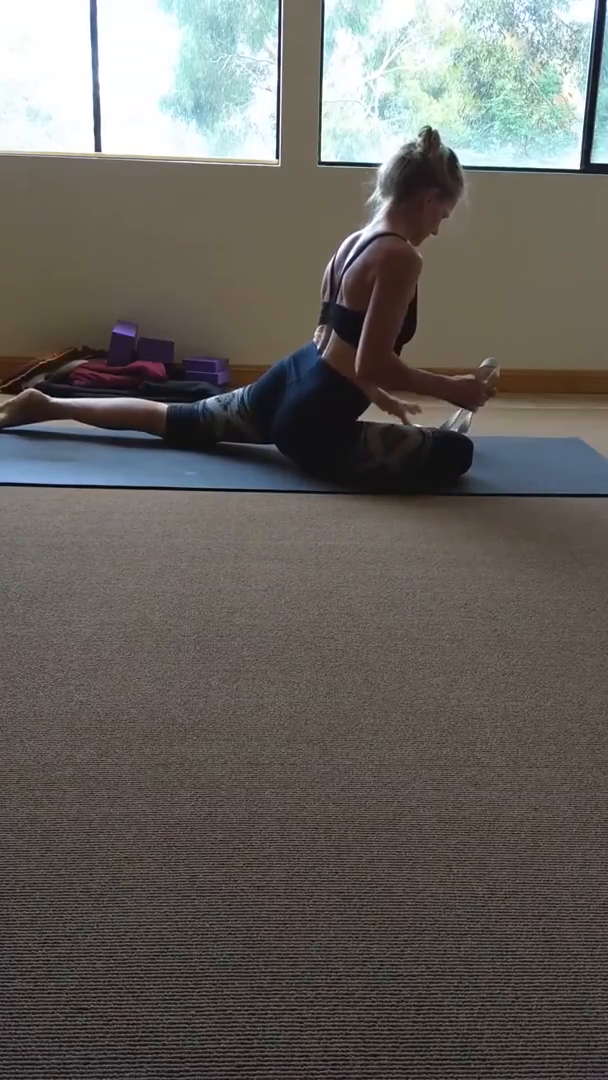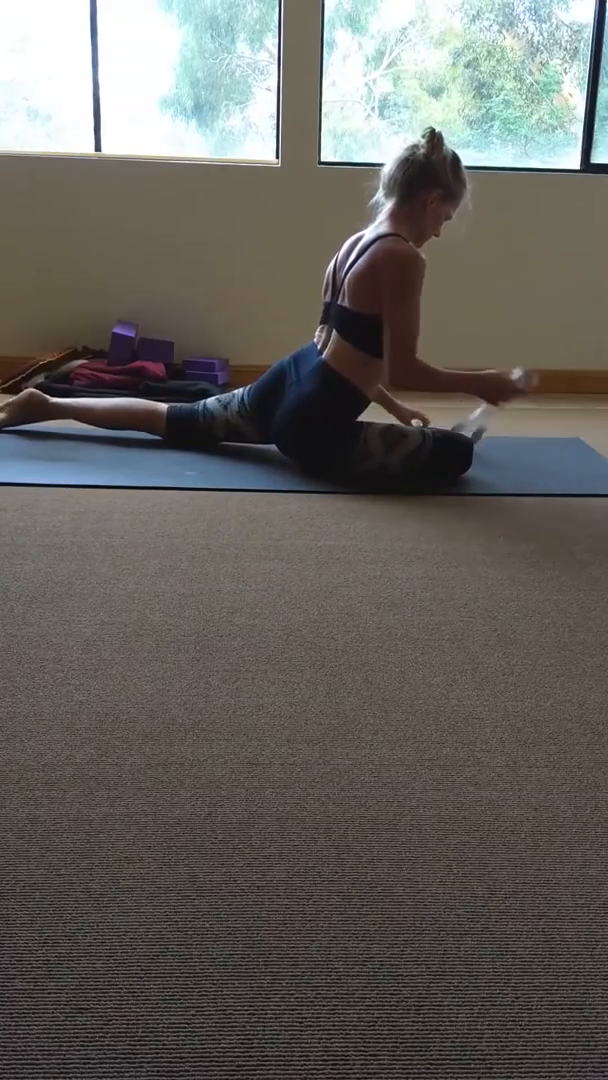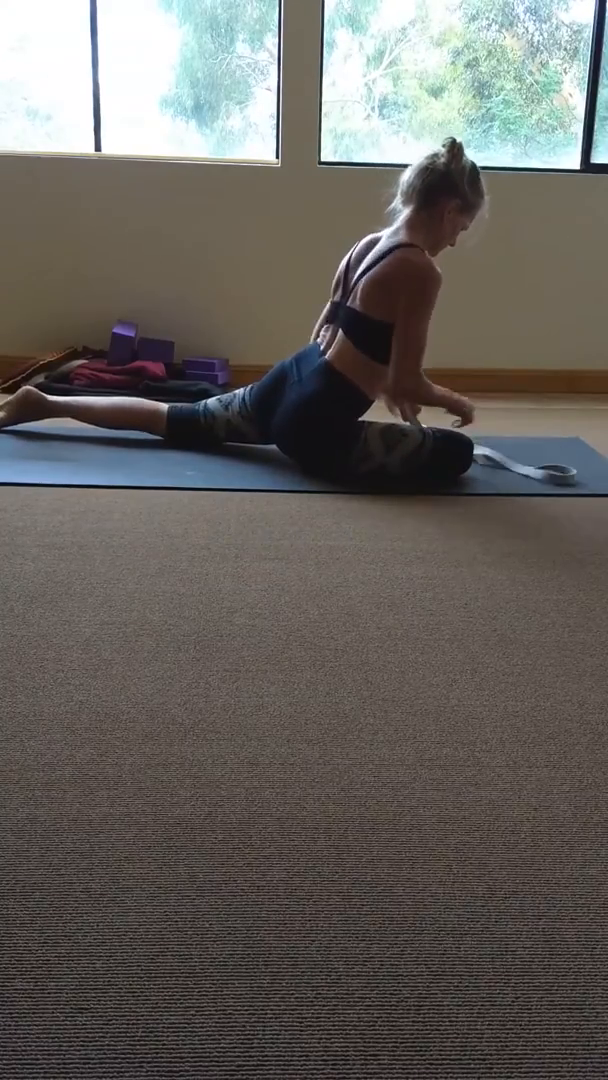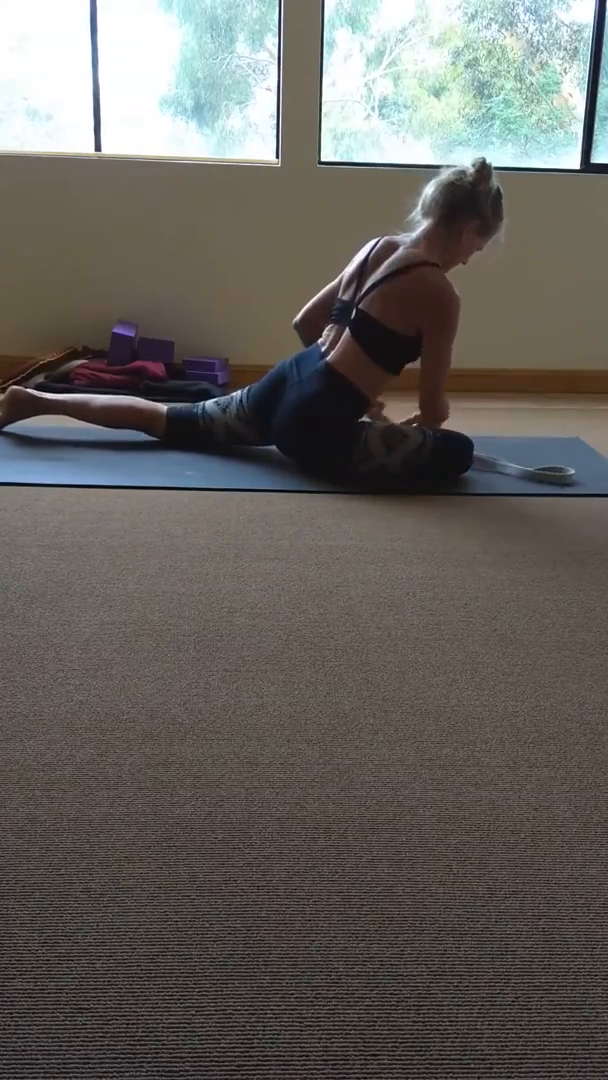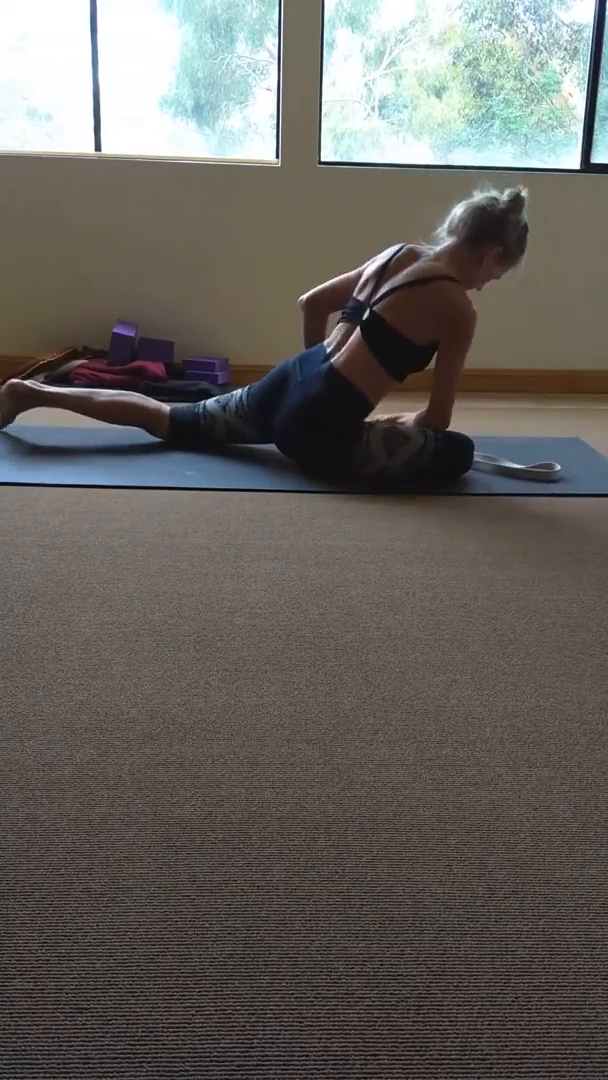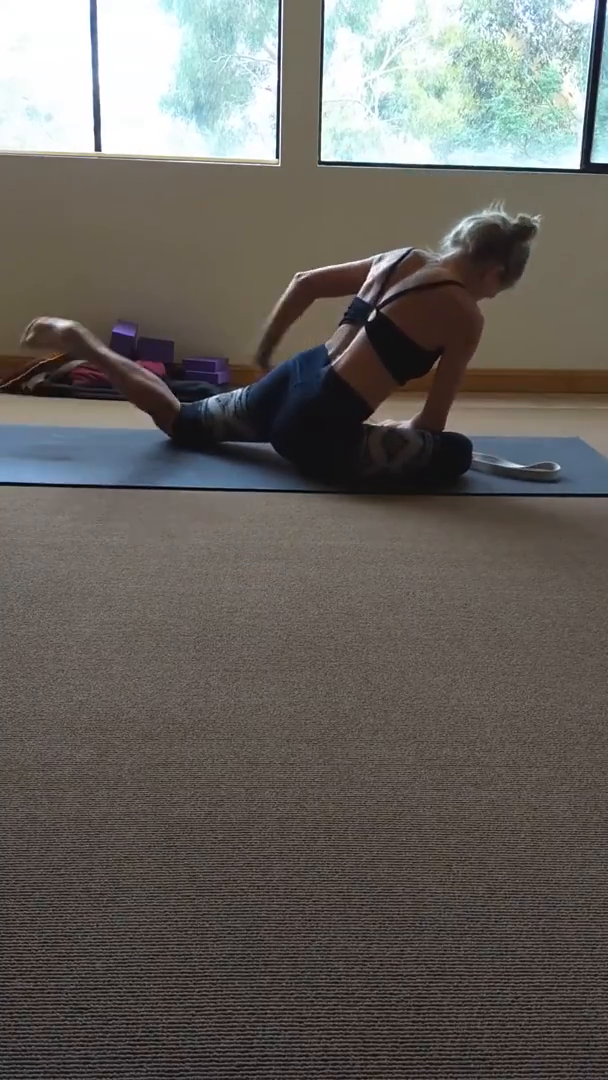
dt=0.3s
person 1, frame 1
left shoulder: (353, 241)
right shoulder: (401, 258)
right elbow: (372, 364)
left wrist: (384, 399)
right wrist: (450, 389)
left hip: (287, 383)
right hip: (314, 425)
left knee: (174, 420)
left ankle: (46, 405)
person 1, frame 2
left shoulder: (355, 244)
right shoulder: (403, 259)
right elbow: (404, 368)
left wrist: (394, 409)
right wrist: (482, 383)
left hip: (285, 384)
right hip: (314, 424)
left knee: (174, 419)
left ankle: (47, 404)
person 1, frame 3
left shoulder: (366, 246)
right shoulder: (419, 271)
right elbow: (406, 382)
left wrist: (385, 390)
right wrist: (450, 400)
left hip: (287, 384)
right hip: (315, 426)
left knee: (173, 419)
left ankle: (44, 402)
person 1, frame 4
left shoulder: (376, 248)
right shoulder: (438, 293)
right elbow: (432, 413)
right wrist: (421, 418)
left hip: (284, 385)
right hip: (315, 428)
left knee: (164, 418)
person 1, frame 5
left shoulder: (395, 255)
right shoulder: (456, 309)
left elbow: (311, 302)
right elbow: (437, 421)
right wrist: (401, 423)
left hip: (287, 382)
right hip: (318, 429)
left knee: (170, 419)
person 1, frame 6
left shoulder: (398, 260)
right shoulder: (466, 318)
left elbow: (305, 283)
right elbow: (432, 423)
left wrist: (264, 352)
right wrist: (399, 433)
left hip: (290, 386)
right hip: (318, 434)
left knee: (181, 420)
left ankle: (84, 341)
